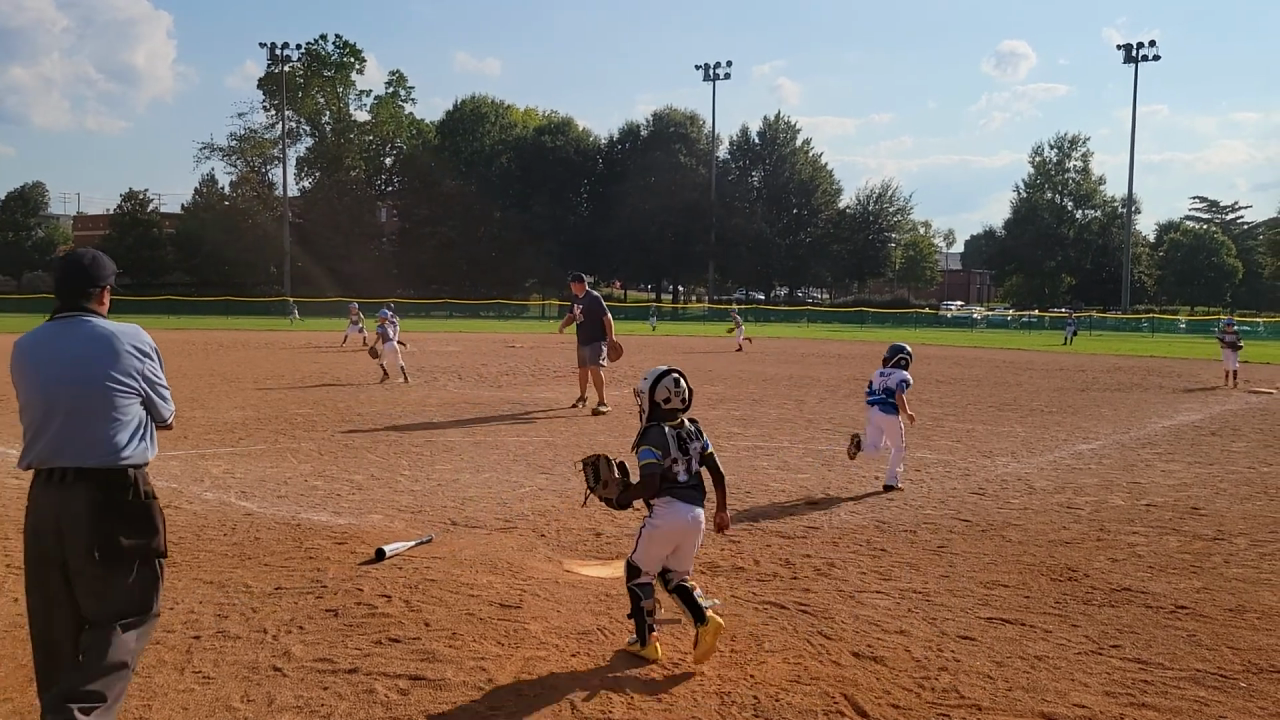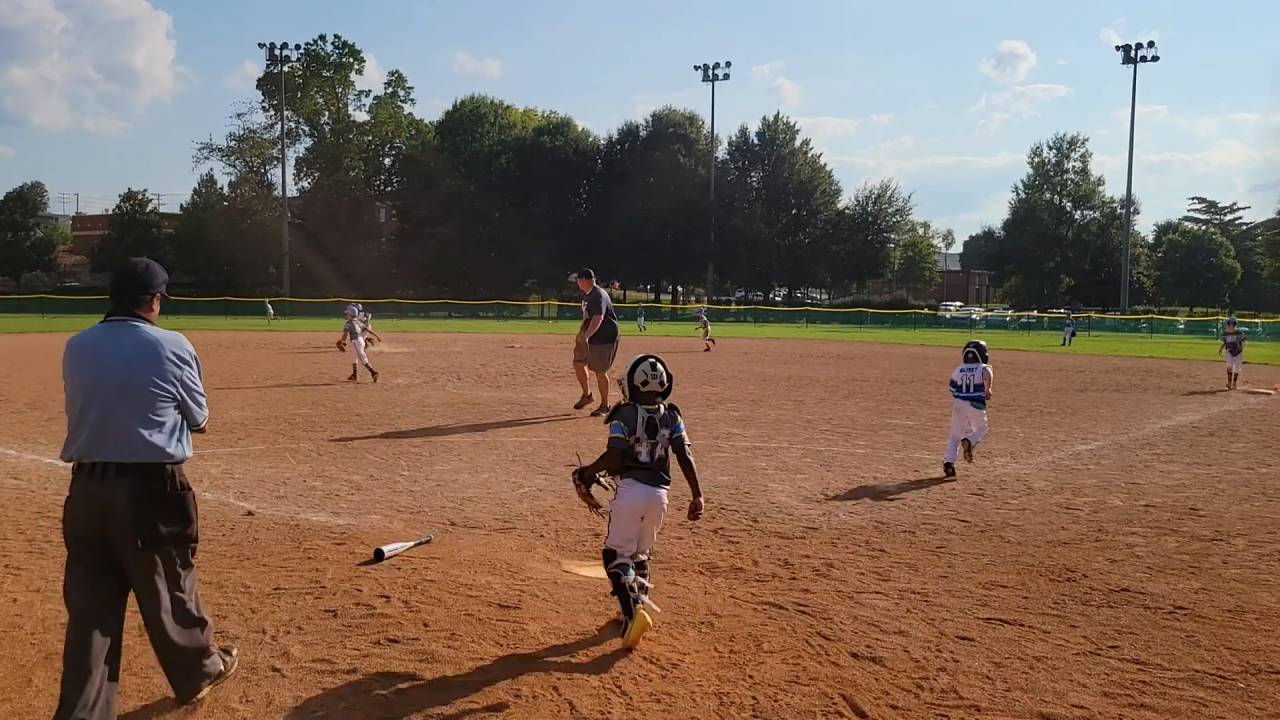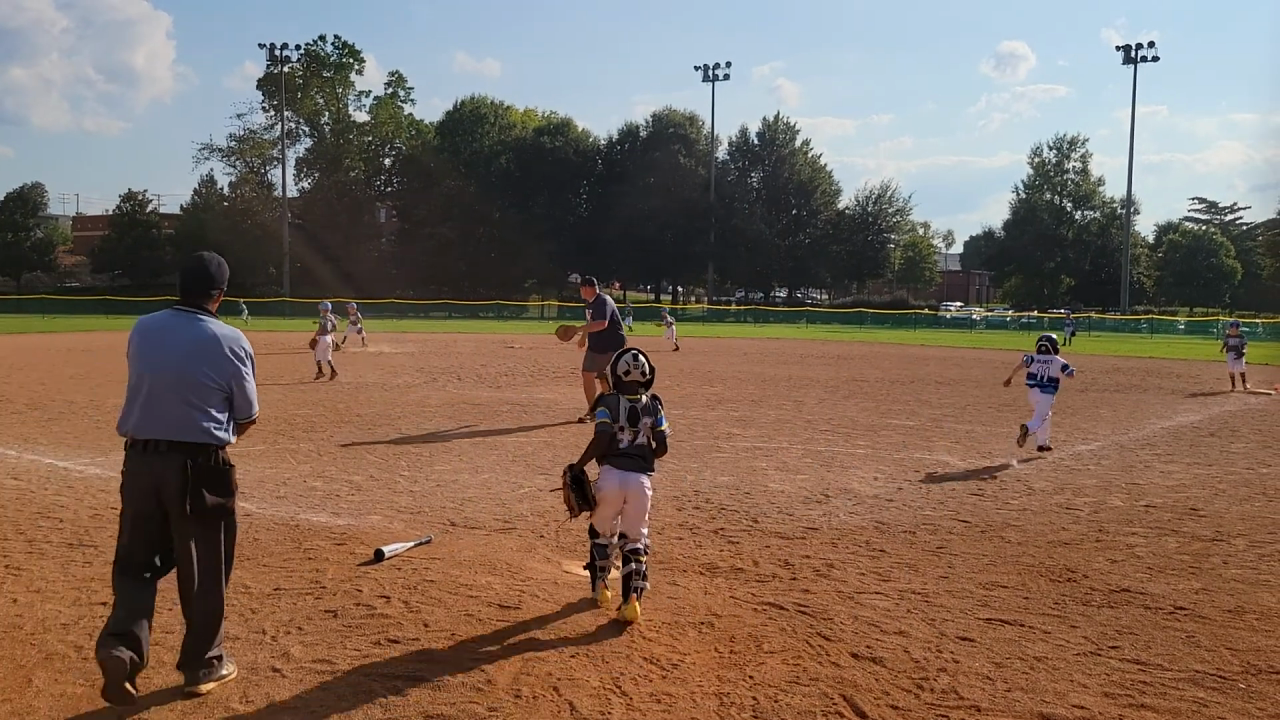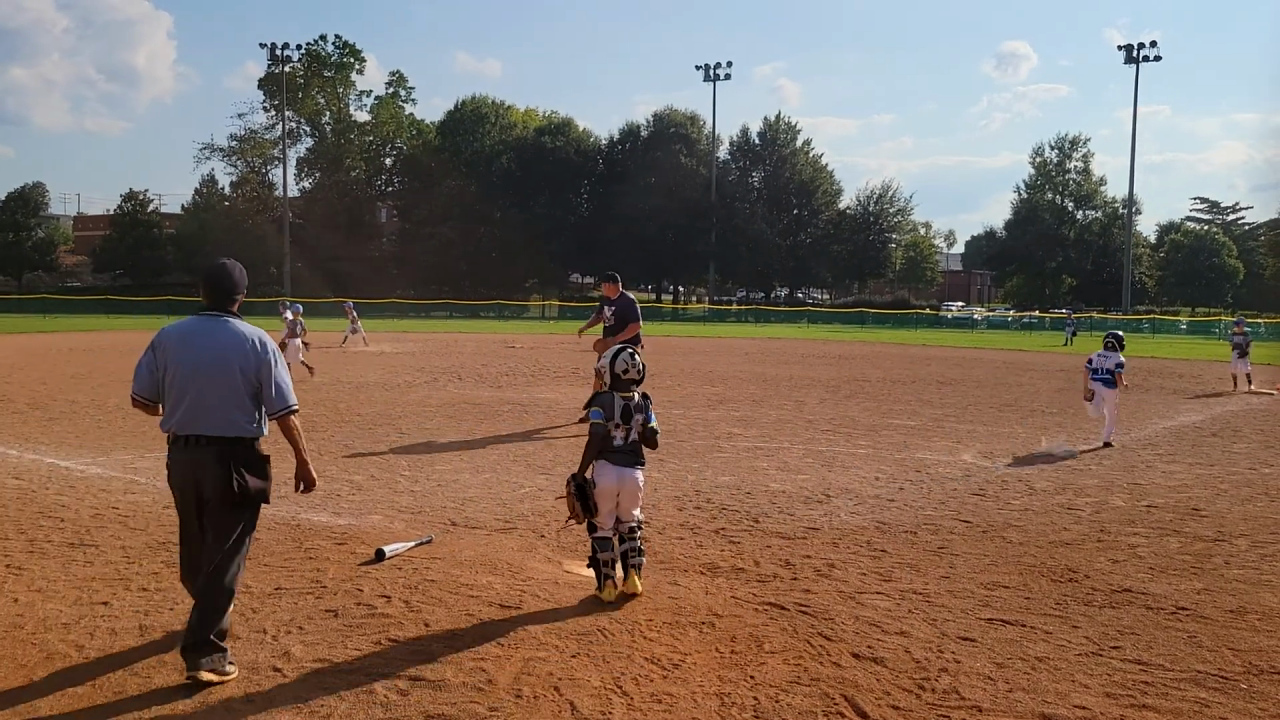
dt=0.3s
person 1, frame 1
left shoulder: (24, 349)
right shoulder: (130, 341)
right elbow: (165, 417)
left hip: (45, 498)
right hip: (114, 496)
left knee: (57, 630)
right knee: (129, 615)
person 1, frame 2
left shoulder: (78, 348)
right shoulder: (172, 348)
right elbow: (199, 420)
left hip: (89, 488)
right hip: (153, 490)
left knee: (92, 611)
right knee: (172, 594)
right ankle: (195, 673)
person 1, frame 3
left shoulder: (141, 331)
right shoulder: (229, 341)
right elbow: (246, 416)
left hip: (140, 463)
right hip: (199, 467)
left knee: (137, 564)
right knee: (204, 570)
left ankle: (120, 650)
right ankle: (203, 664)
person 1, frame 4
left shoulder: (168, 336)
right shoulder: (256, 341)
left elbow: (141, 399)
right elbow: (283, 411)
right wrist: (303, 459)
left hip: (182, 455)
right hip: (234, 457)
left knee: (195, 544)
right knee: (222, 555)
left ankle: (207, 629)
right ankle: (204, 653)
person 2, frame 1
left shoulder: (651, 435)
right shoulder: (693, 429)
left elbow: (650, 483)
right elbow: (717, 472)
left wrist: (625, 496)
right wrist: (721, 509)
left hip: (667, 513)
right hip: (697, 513)
left knee: (639, 572)
right knee: (674, 575)
left ankle: (646, 640)
right ankle: (705, 619)
person 2, frame 2
left shoulder: (623, 414)
right shoulder: (671, 416)
left elbow: (614, 455)
right elbow: (685, 457)
left wrist: (588, 471)
right wrist: (696, 495)
left hip: (629, 491)
right hip: (658, 493)
left knee: (618, 556)
right knee: (640, 551)
left ankle: (636, 611)
right ankle: (637, 610)
person 2, frame 3
left shoulder: (607, 403)
right shoulder: (654, 406)
left elbow: (600, 440)
right elbow: (663, 448)
left wrist: (578, 465)
left hip: (610, 477)
right hip: (640, 480)
left knee: (602, 533)
right knee: (635, 541)
left ankle: (600, 587)
right ankle: (631, 600)
person 2, frame 4
left shoulder: (601, 401)
right shoulder: (642, 402)
left elbow: (594, 441)
right elbow: (653, 442)
left wrist: (580, 473)
left hip: (605, 472)
right hip: (633, 473)
left knee: (601, 527)
right knee: (629, 522)
left ankle: (606, 584)
right ankle: (632, 576)
